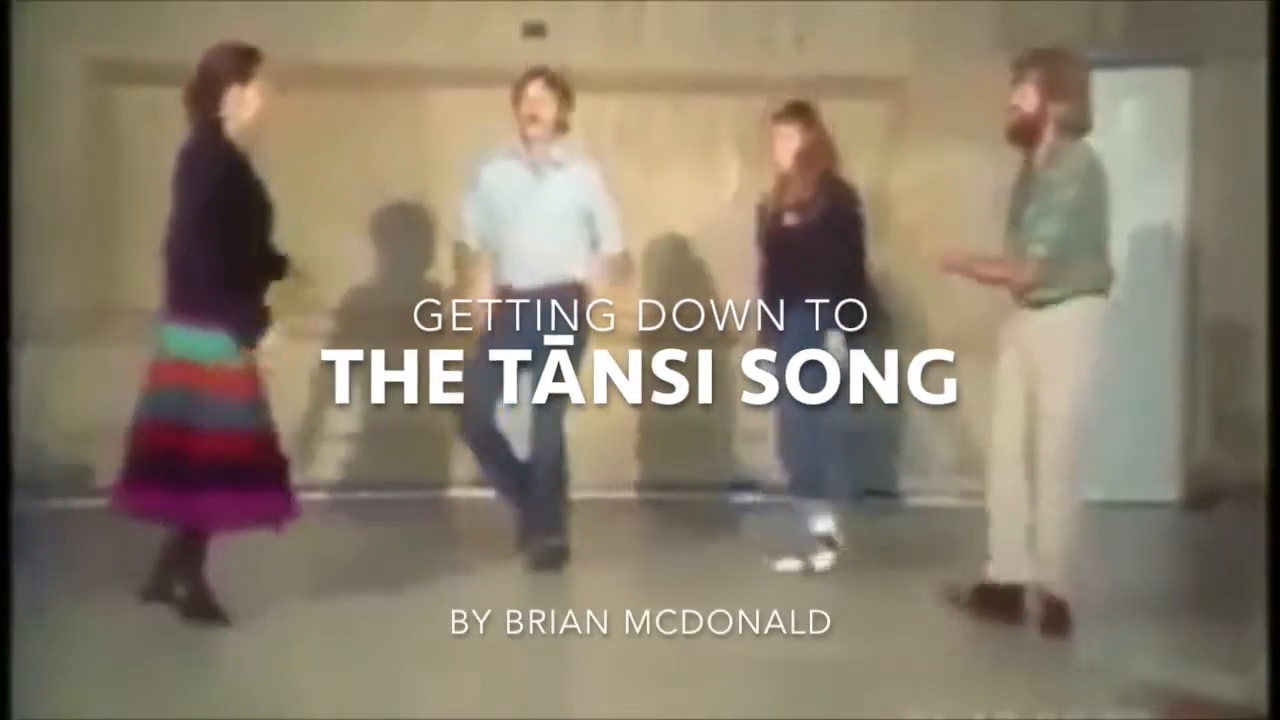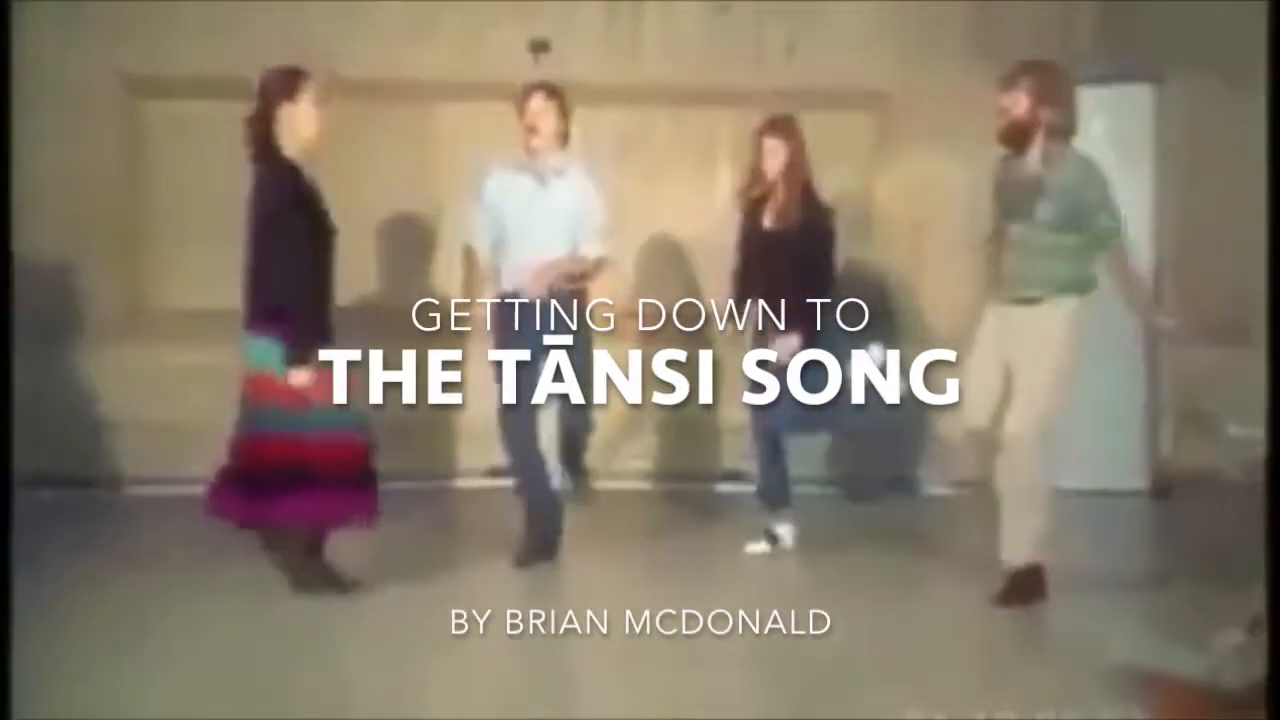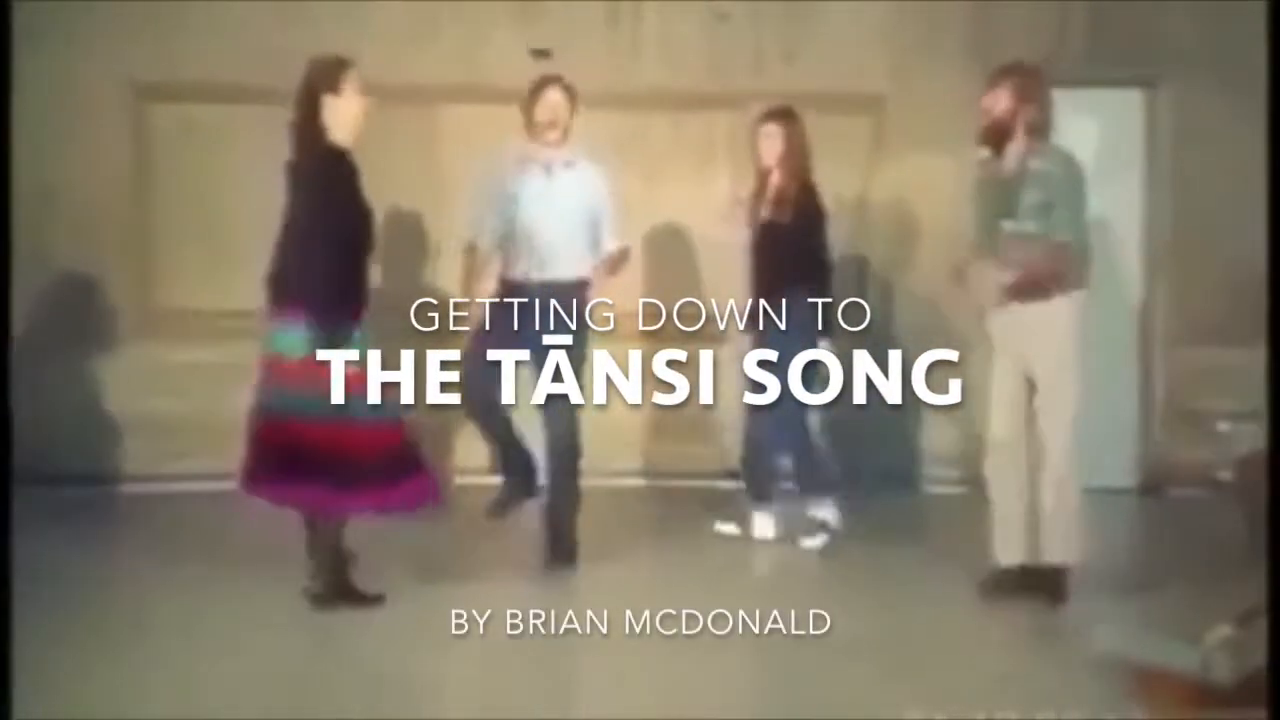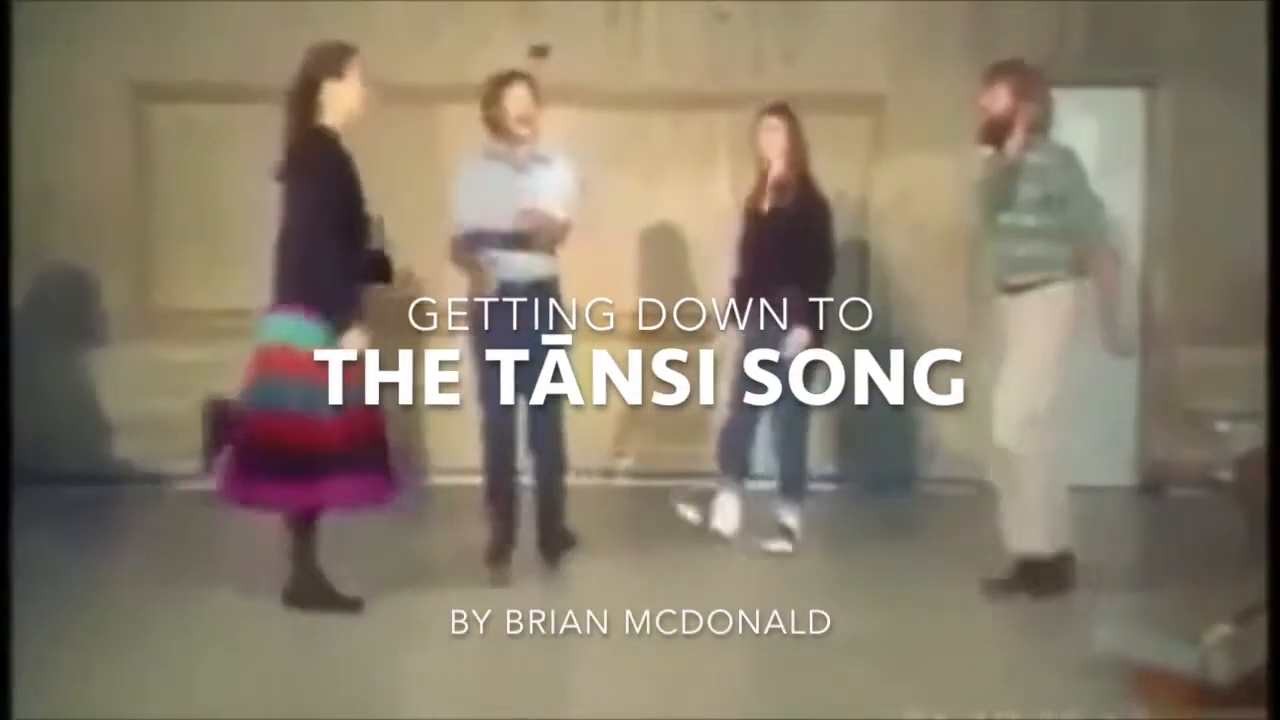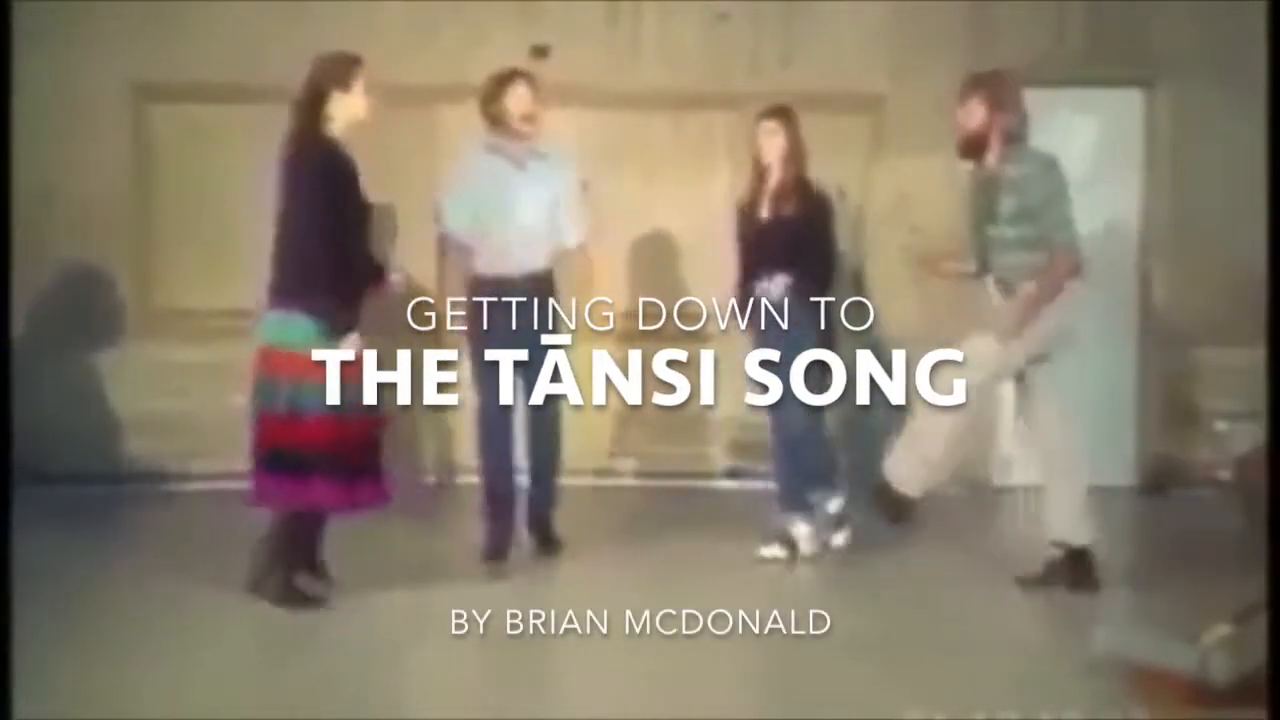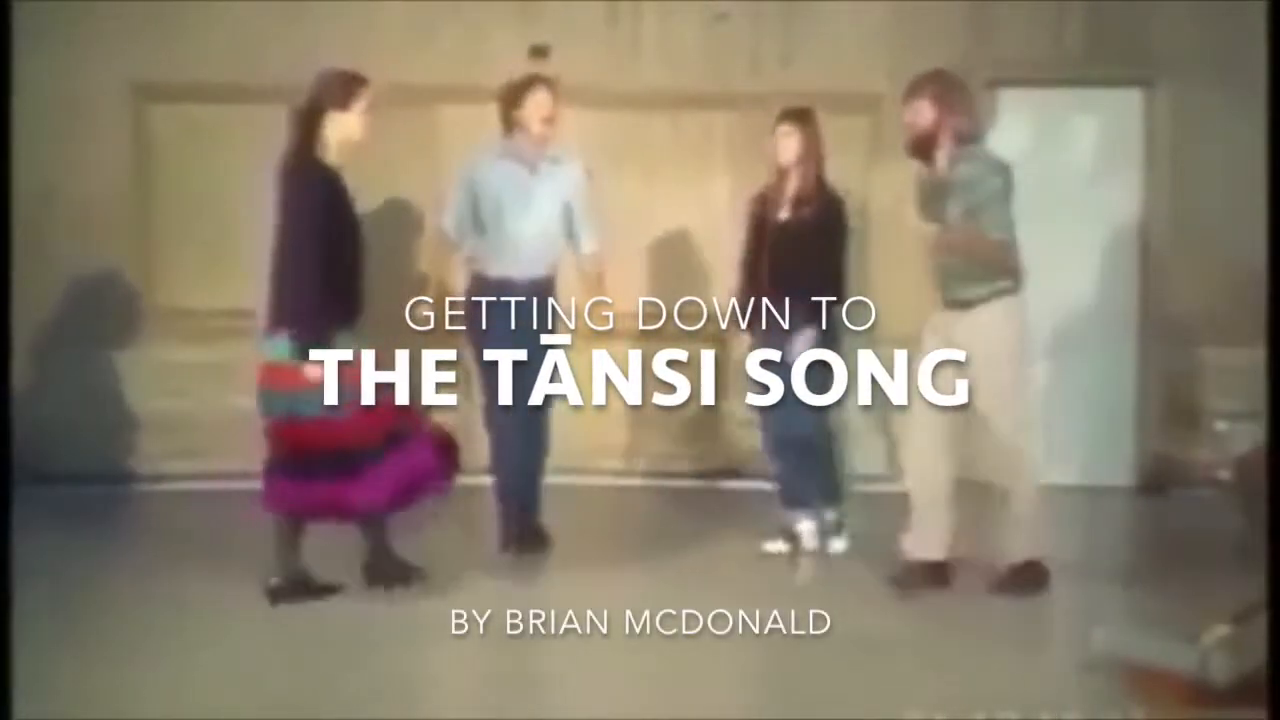
dt=0.5s
person 1, frame 1
left shoulder: (220, 160)
right shoulder: (212, 163)
right elbow: (209, 259)
left wrist: (275, 266)
right wrist: (255, 322)
left hip: (210, 325)
right hip: (206, 328)
left knee: (205, 450)
right knee: (218, 451)
left ankle: (170, 572)
right ankle: (188, 583)
person 1, frame 2
left shoulder: (285, 179)
right shoulder: (281, 183)
right elbow: (287, 272)
left wrist: (307, 346)
right wrist: (299, 354)
left hip: (291, 339)
right hip: (285, 343)
left knee: (322, 452)
right knee: (310, 452)
left ankle: (307, 560)
person 1, frame 3
left shoulder: (317, 165)
right shoulder: (330, 166)
right elbow: (321, 257)
right wrist: (330, 337)
left hip: (304, 324)
right hip: (319, 330)
left knee: (315, 447)
right knee: (339, 448)
left ankle: (326, 560)
right ankle: (329, 574)
person 1, frame 4
left shoulder: (318, 151)
right shoulder: (322, 151)
right elbow: (320, 244)
left wrist: (378, 267)
right wrist: (346, 319)
left hip: (313, 315)
right hip: (310, 318)
left knee: (314, 439)
right knee: (314, 440)
right ankle: (305, 574)
person 1, frame 5
left shoulder: (320, 157)
right shoulder: (321, 159)
right elbow: (311, 246)
left wrist: (378, 274)
right wrist: (341, 323)
left hip: (314, 317)
right hip: (308, 320)
left knee: (322, 436)
right knee: (310, 441)
left ankle: (298, 544)
right ankle: (273, 566)
person 1, frame 6
left shoulder: (311, 176)
right shoulder: (314, 180)
right elbow: (304, 266)
left wrist: (318, 344)
right wrist: (313, 349)
left hip: (307, 338)
right hip: (309, 340)
left knee: (313, 454)
right knee: (361, 441)
left ankle: (287, 571)
right ankle: (379, 554)
person 2, frame 1
left shoulder: (1077, 172)
right shoulder: (1036, 163)
left elbow: (1031, 268)
left wrist: (967, 266)
left hip: (1066, 318)
right hip: (1028, 316)
left knee: (1053, 453)
right knee: (1006, 446)
left ankle: (1048, 588)
right ankle: (1003, 582)
person 2, frame 2
left shoulder: (1079, 175)
right shoulder: (1007, 169)
left elbow: (1114, 249)
left wrist: (1148, 312)
left hip: (1049, 316)
right hip: (1001, 311)
left knee: (1020, 438)
right knee: (975, 422)
left ankle: (1026, 563)
right ankle: (1023, 544)
person 2, frame 3
left shoulder: (1059, 170)
right shoulder: (989, 172)
left elbow: (1068, 255)
left wrist: (1009, 273)
right wrist: (981, 271)
left hip: (1052, 314)
right hip: (1005, 315)
left knee: (1054, 441)
right knee: (1001, 440)
left ankle: (1053, 563)
right ankle: (1012, 559)
person 2, frame 4
left shoulder: (1056, 163)
right shoulder: (994, 167)
left elbow: (1097, 244)
left wrist: (1109, 320)
left hip: (1047, 303)
right hip: (1010, 304)
left knee: (1014, 427)
right knee: (1015, 431)
left ankle: (1044, 553)
right ankle: (1044, 552)
person 2, frame 5
left shoulder: (1035, 170)
right shoulder: (985, 176)
left elbow: (1065, 255)
left wrist: (1029, 306)
right wrist: (954, 263)
left hip: (1045, 306)
right hip: (1016, 304)
left knee: (957, 380)
right knee: (1049, 432)
left ankle: (901, 482)
right ankle: (1074, 556)
person 2, frame 6
left shoulder: (985, 172)
right shoulder: (930, 178)
left elbow: (1003, 252)
left wrist: (964, 242)
left hip: (991, 315)
right hip: (948, 315)
left knee: (1009, 438)
right knee: (924, 430)
left ankle: (1027, 557)
right ankle: (928, 555)
person 3, frame 1
left shoulder: (584, 176)
right shoulder: (492, 171)
left elbow: (612, 246)
right elbow: (475, 241)
right wrist: (474, 290)
left hip: (560, 303)
right hip: (508, 303)
left knee: (547, 417)
right knee: (474, 414)
left ankle: (551, 534)
right ankle: (528, 503)
person 3, frame 2
left shoulder: (580, 186)
right shoulder: (498, 181)
left elbow: (594, 258)
right elbow: (483, 248)
left wrist: (553, 272)
right wrist: (485, 294)
left hip: (563, 308)
right hip: (513, 309)
left knee: (574, 413)
right knee: (515, 420)
left ankle: (571, 457)
right ankle: (543, 524)
person 3, frame 3
left shoulder: (590, 178)
right shoulder: (508, 175)
left elbow: (614, 246)
right elbow: (487, 245)
left wrist: (600, 270)
right wrist: (477, 302)
left hip: (563, 301)
right hip: (514, 296)
left knee: (559, 412)
right knee: (477, 385)
left ankle: (561, 529)
right ankle: (519, 472)
person 3, frame 4
left shoulder: (557, 168)
right shoulder: (474, 172)
left elbow: (557, 229)
right elbow: (461, 243)
left wrist: (528, 224)
right wrist: (475, 271)
left hip: (543, 297)
right hip: (496, 301)
left knee: (547, 417)
right knee: (499, 420)
left ankle: (550, 521)
right ankle: (502, 531)
person 3, frame 5
left shoulder: (556, 169)
right shoulder: (472, 168)
left elbow: (572, 238)
right elbow: (454, 241)
left hip: (539, 294)
right hip: (490, 296)
left knee: (545, 411)
right knee: (495, 414)
left ankle: (541, 517)
right ankle: (499, 526)
person 3, frame 6
left shoulder: (569, 172)
right shoulder: (482, 169)
left elbow: (585, 242)
right elbow: (454, 235)
left wrist: (599, 302)
left hip: (539, 297)
right hip: (491, 296)
left knee: (534, 408)
right knee: (504, 407)
left ankle: (526, 513)
right ankle: (514, 517)
person 4, frame 1
left shoulder: (836, 199)
right shoulder: (774, 207)
left elbow: (854, 273)
left wrist: (843, 329)
right wrist: (771, 338)
left hip: (828, 329)
right hip: (792, 327)
left knee: (807, 425)
right knee: (793, 431)
left ankle: (824, 525)
right ankle: (818, 534)
person 4, frame 2
left shoulder: (811, 212)
right shoulder: (755, 208)
left elbow: (821, 282)
right elbow: (747, 270)
left wrist: (799, 333)
right wrist: (742, 315)
left hip: (799, 331)
right hip: (769, 330)
left knee: (771, 422)
right knee: (767, 426)
right ankle: (779, 523)
person 4, frame 3
left shoulder: (804, 202)
right shoulder: (762, 199)
left elbow: (819, 272)
left wrist: (820, 332)
right wrist: (759, 314)
left hip: (795, 319)
right hip: (772, 318)
left knee: (780, 418)
right knee: (767, 416)
left ankle: (821, 510)
right ankle: (766, 513)
person 4, frame 4
left shoulder: (806, 198)
right shoulder: (758, 199)
left elbow: (821, 267)
left wrist: (806, 324)
right wrist: (741, 310)
left hip: (793, 321)
right hip: (760, 318)
left knee: (788, 417)
right knee: (741, 410)
left ankle: (790, 518)
right ankle: (726, 505)
person 4, frame 5
left shoulder: (810, 201)
right shoulder: (751, 203)
left elbow: (824, 268)
left wrist: (788, 281)
right wrist: (747, 307)
left hip: (801, 321)
right hip: (768, 321)
left knee: (797, 422)
right knee: (786, 423)
right ankle: (800, 524)
person 4, frame 6
left shoulder: (826, 206)
right shoulder: (765, 202)
left elbow: (831, 277)
right elbow: (753, 267)
left wrist: (813, 328)
right wrist: (751, 320)
left hip: (807, 329)
right hip: (771, 328)
left knee: (805, 425)
right knee: (777, 429)
left ankle: (831, 517)
right ankle: (802, 522)
